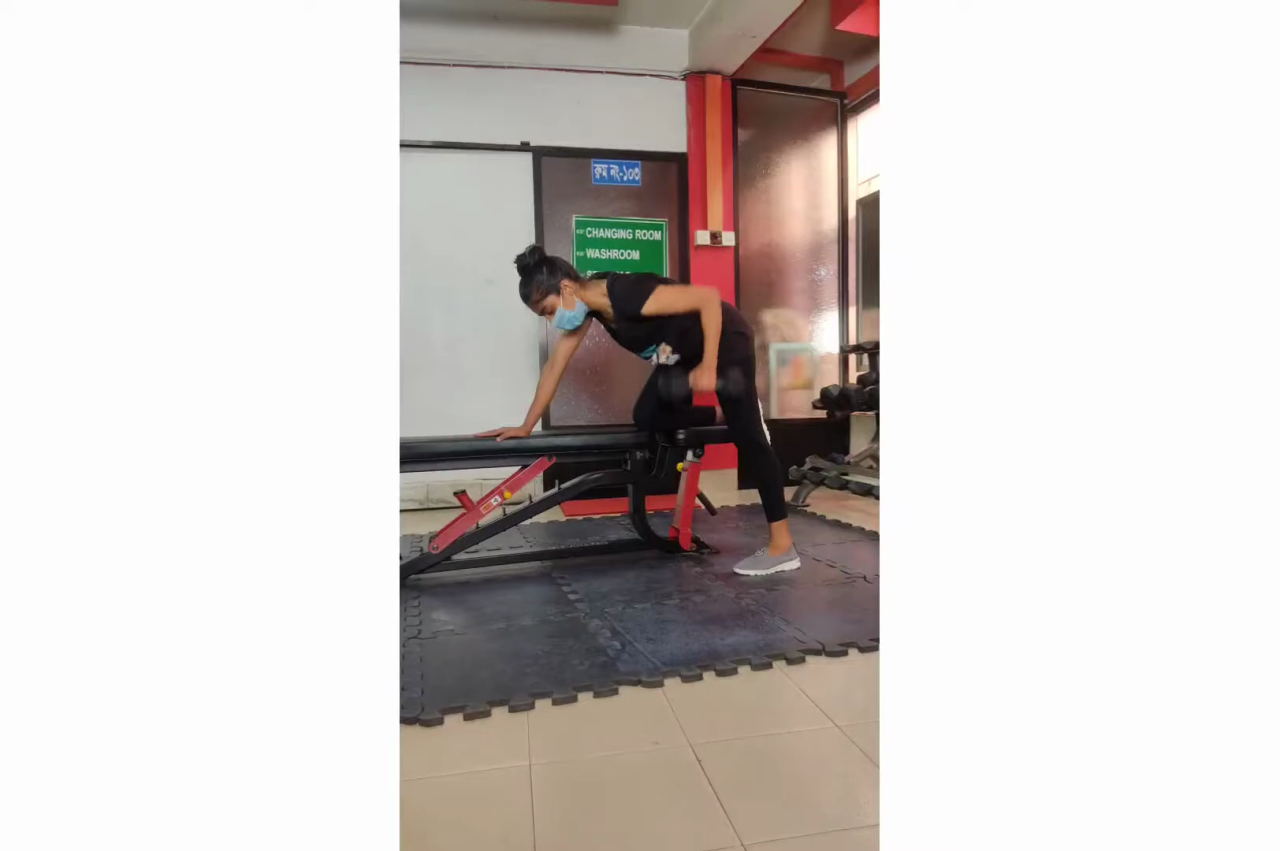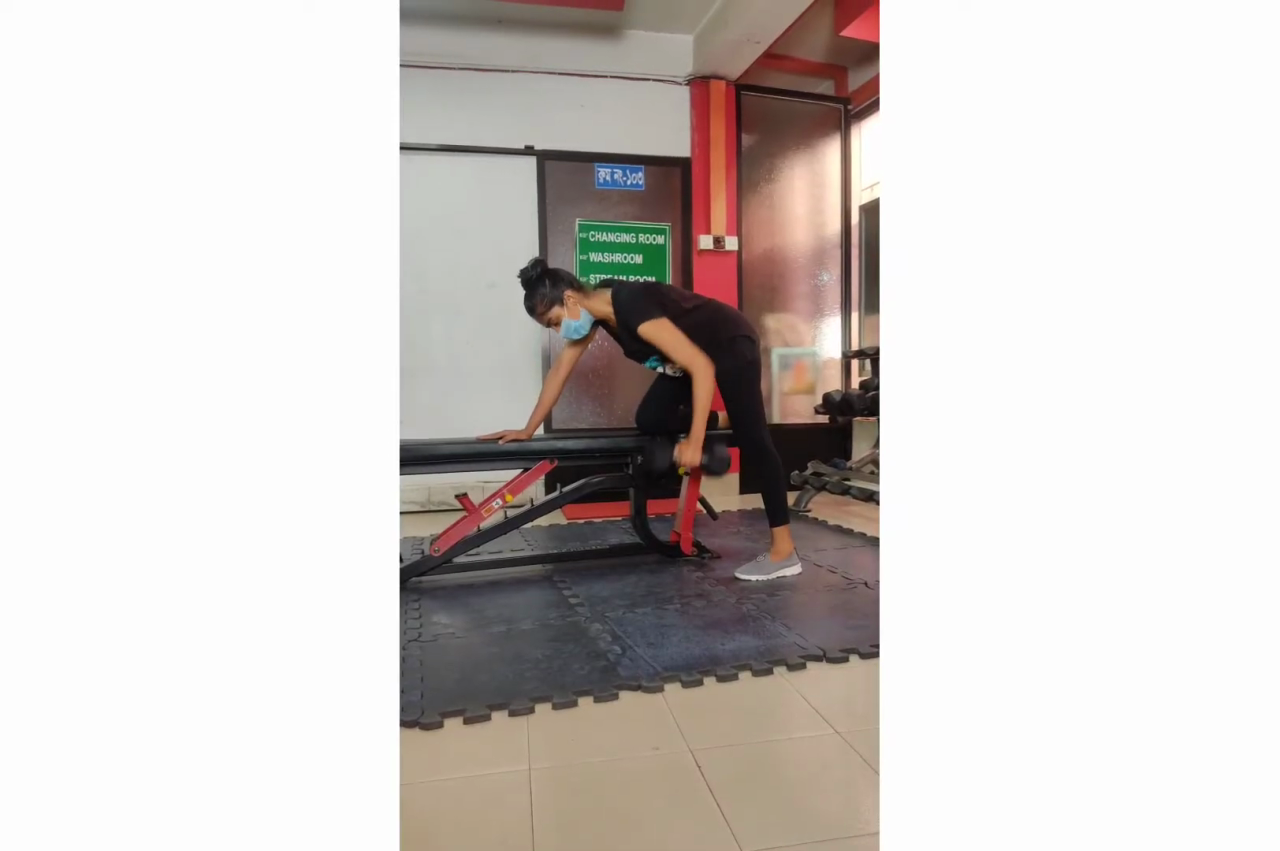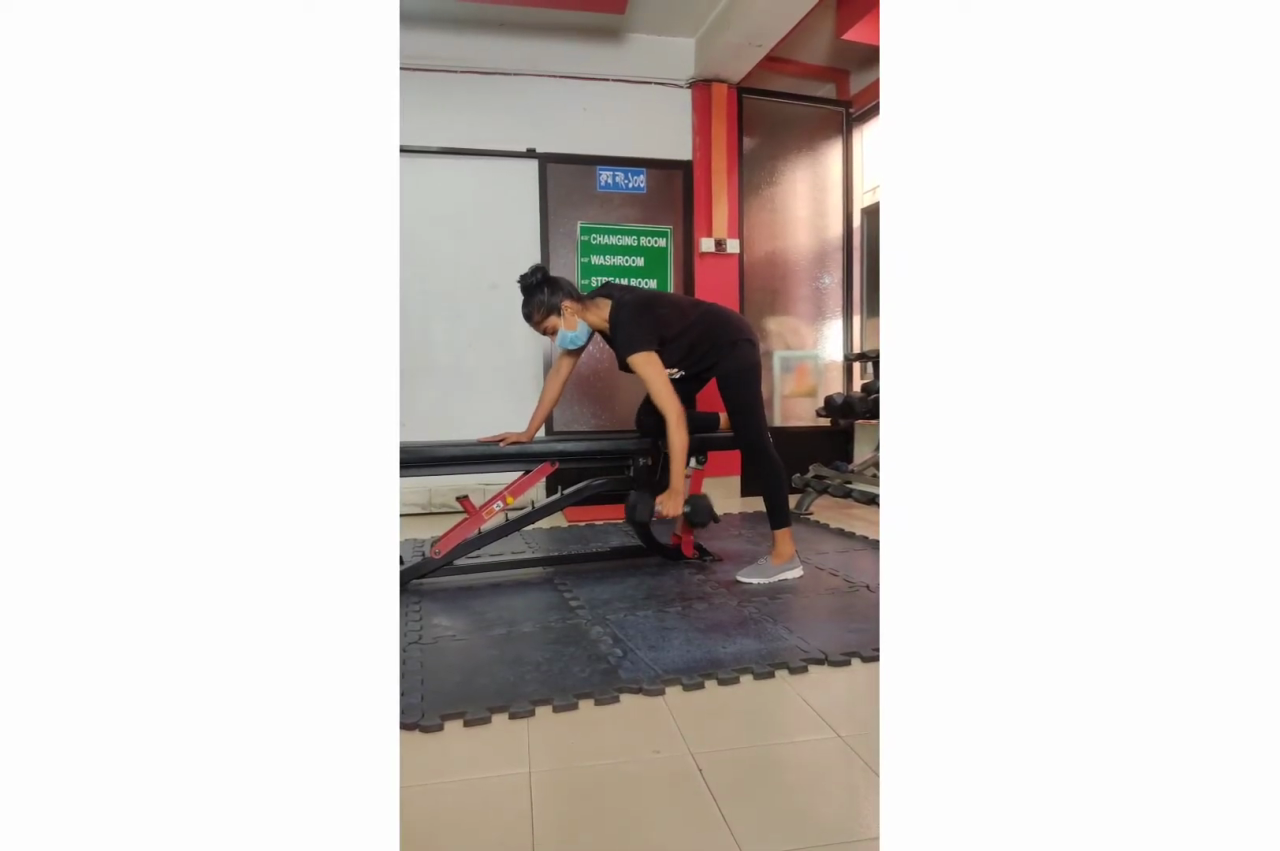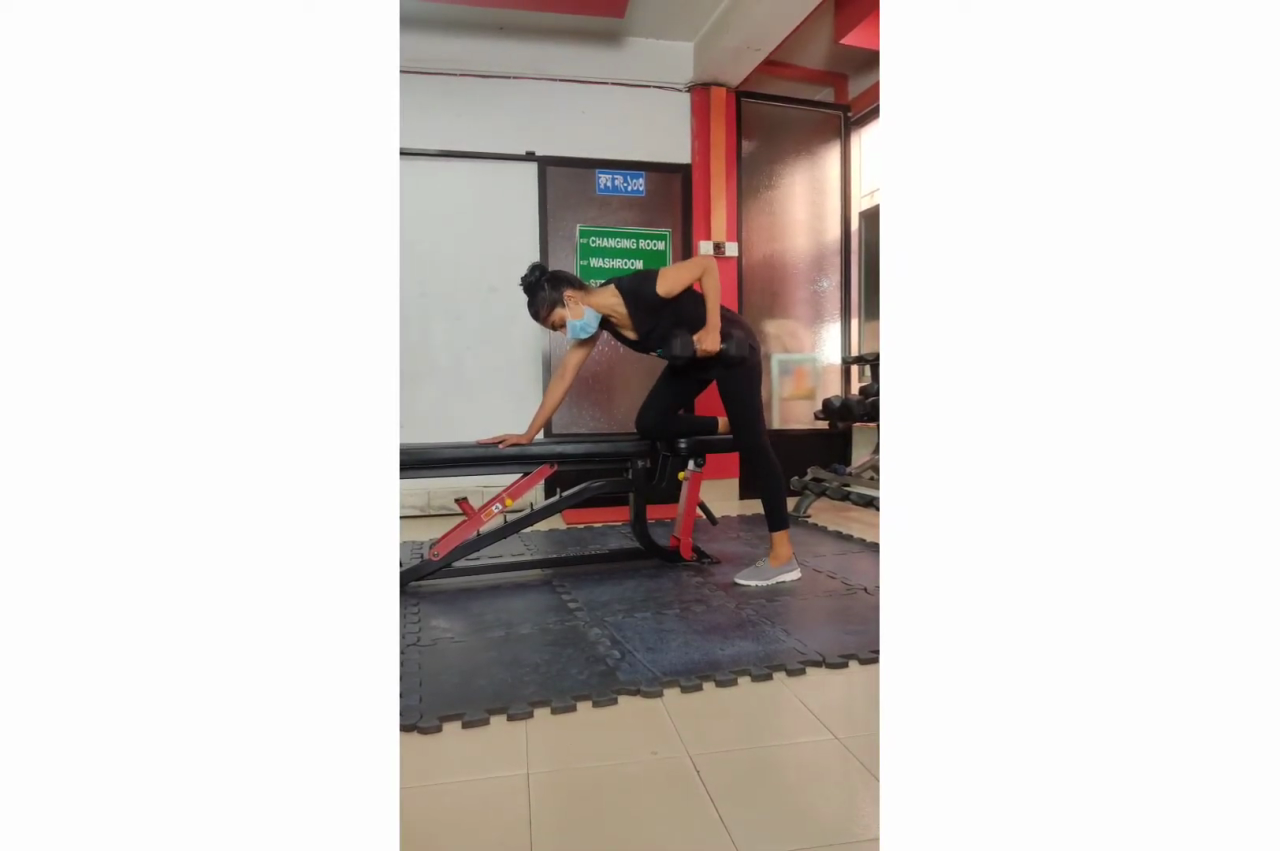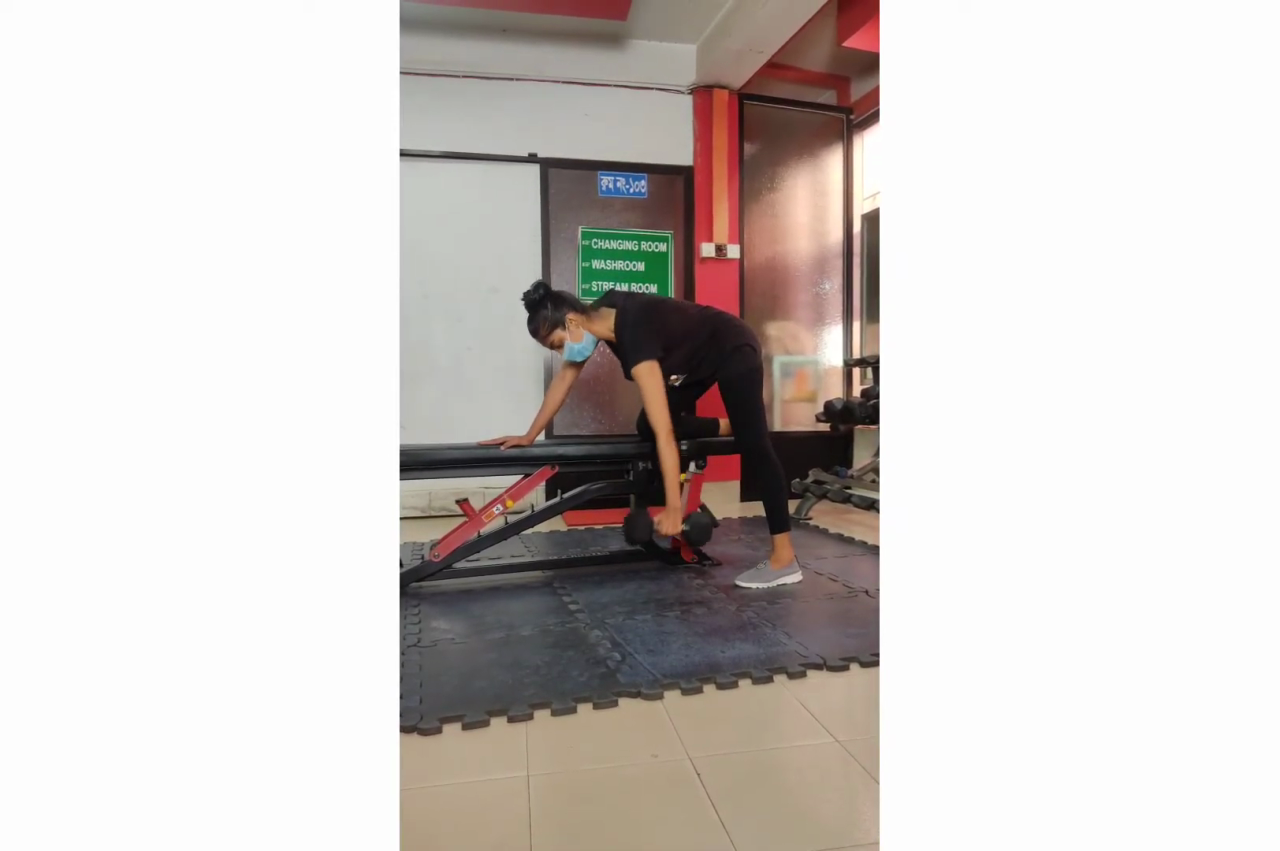
dt=0.7s
person 1, frame 1
left shoulder: (627, 296)
right shoulder: (587, 300)
left elbow: (709, 298)
right elbow: (555, 364)
left wrist: (709, 367)
right wrist: (526, 427)
left hip: (723, 336)
right hip: (685, 347)
left knee: (746, 437)
right knee: (647, 418)
left ankle: (782, 546)
right ankle: (732, 411)
person 1, frame 2
left shoulder: (632, 308)
right shoulder: (595, 303)
left elbow: (702, 368)
right elbow: (562, 367)
left wrist: (694, 441)
right wrist: (528, 430)
left hip: (731, 343)
right hip: (694, 350)
left knee: (753, 443)
right knee: (650, 420)
left ankle: (784, 551)
right ankle: (732, 420)
person 1, frame 3
left shoulder: (628, 327)
right shoulder: (593, 307)
left elbow: (674, 413)
right elbow: (560, 371)
left wrist: (676, 490)
right wrist: (528, 432)
left hip: (731, 346)
right hip: (693, 352)
left knee: (753, 445)
right knee: (647, 423)
left ankle: (785, 554)
right ankle: (731, 422)
person 1, frame 4
left shoulder: (639, 290)
right shoulder: (597, 312)
left elbow: (706, 263)
right elbow: (566, 372)
left wrist: (712, 330)
right wrist: (529, 434)
right hip: (691, 354)
left knee: (752, 447)
right knee: (650, 425)
left ankle: (783, 557)
right ankle: (731, 425)
person 1, frame 5
left shoulder: (634, 336)
right shoulder: (598, 315)
left elbow: (665, 432)
right elbow: (565, 377)
left wrist: (673, 508)
right wrist: (529, 436)
left hip: (733, 350)
right hip: (695, 357)
left knee: (754, 449)
right knee: (647, 429)
left ankle: (784, 558)
right ankle: (732, 427)
